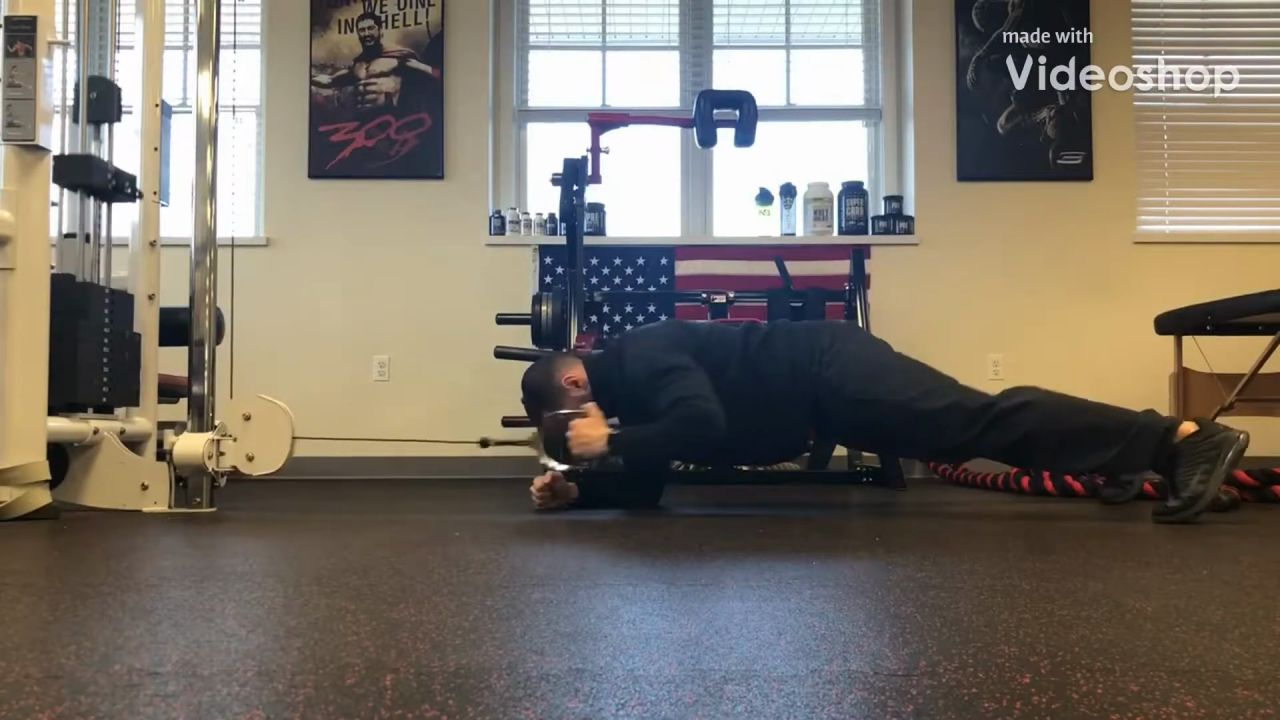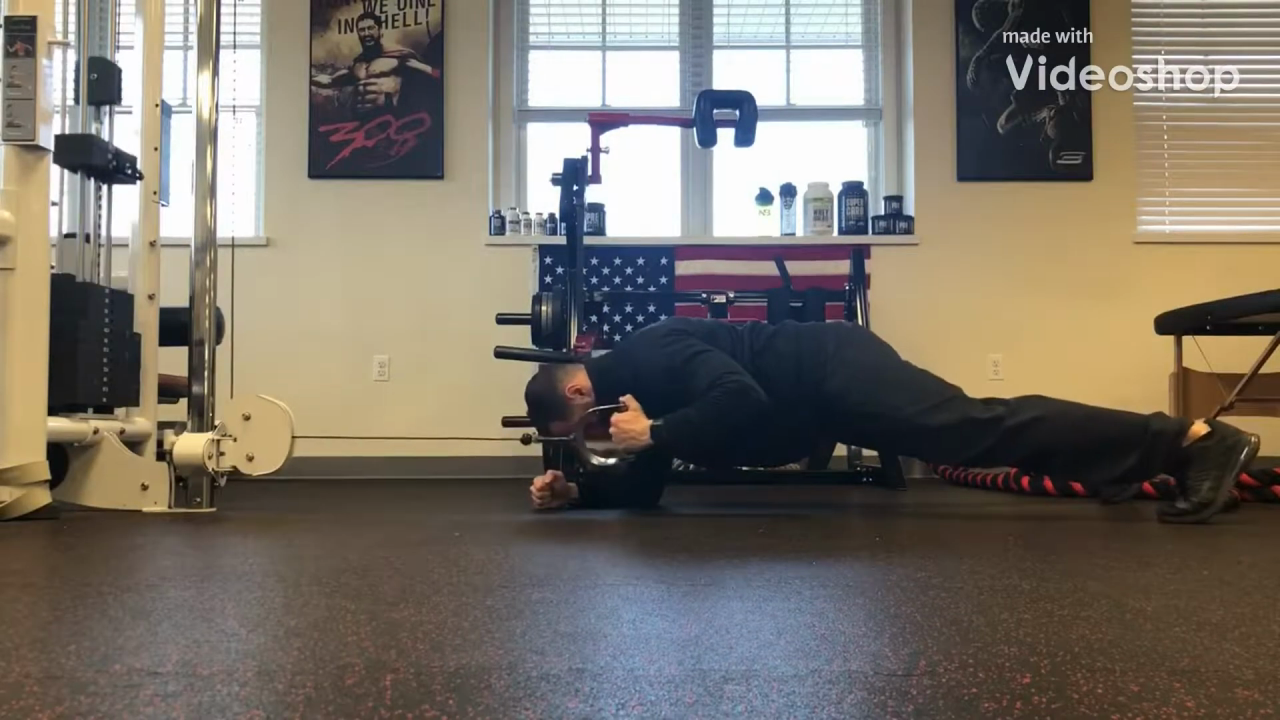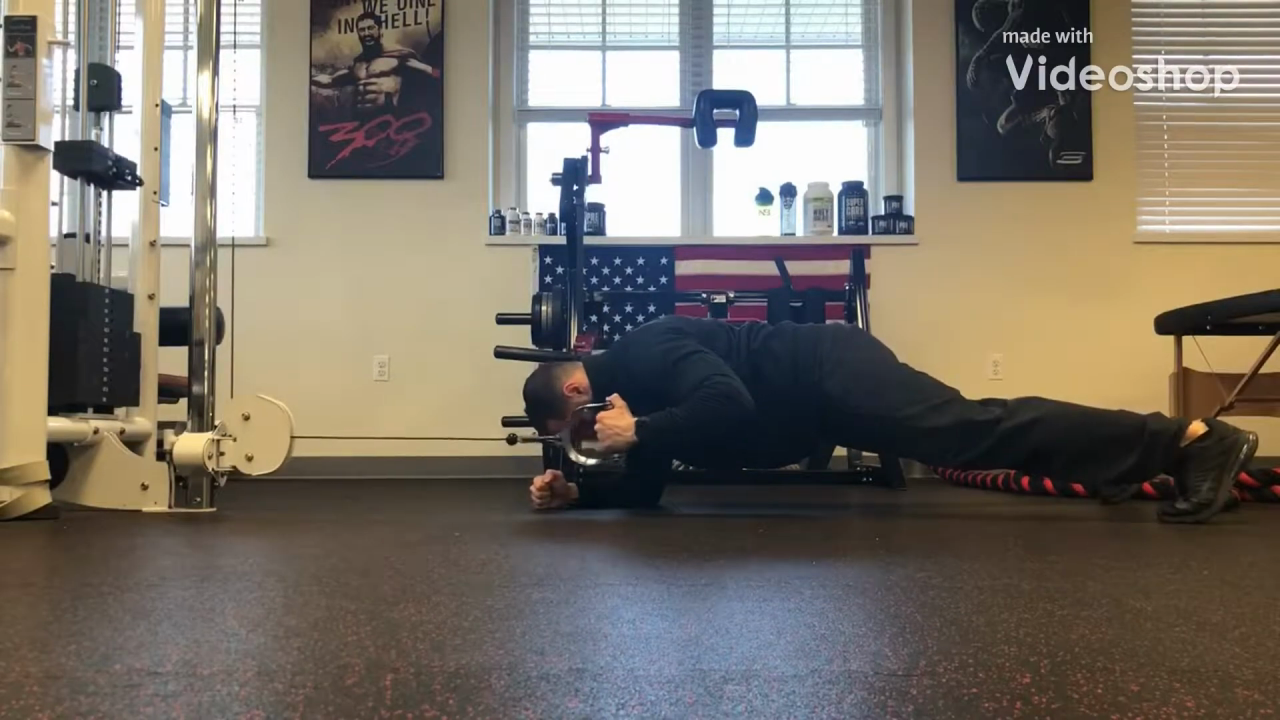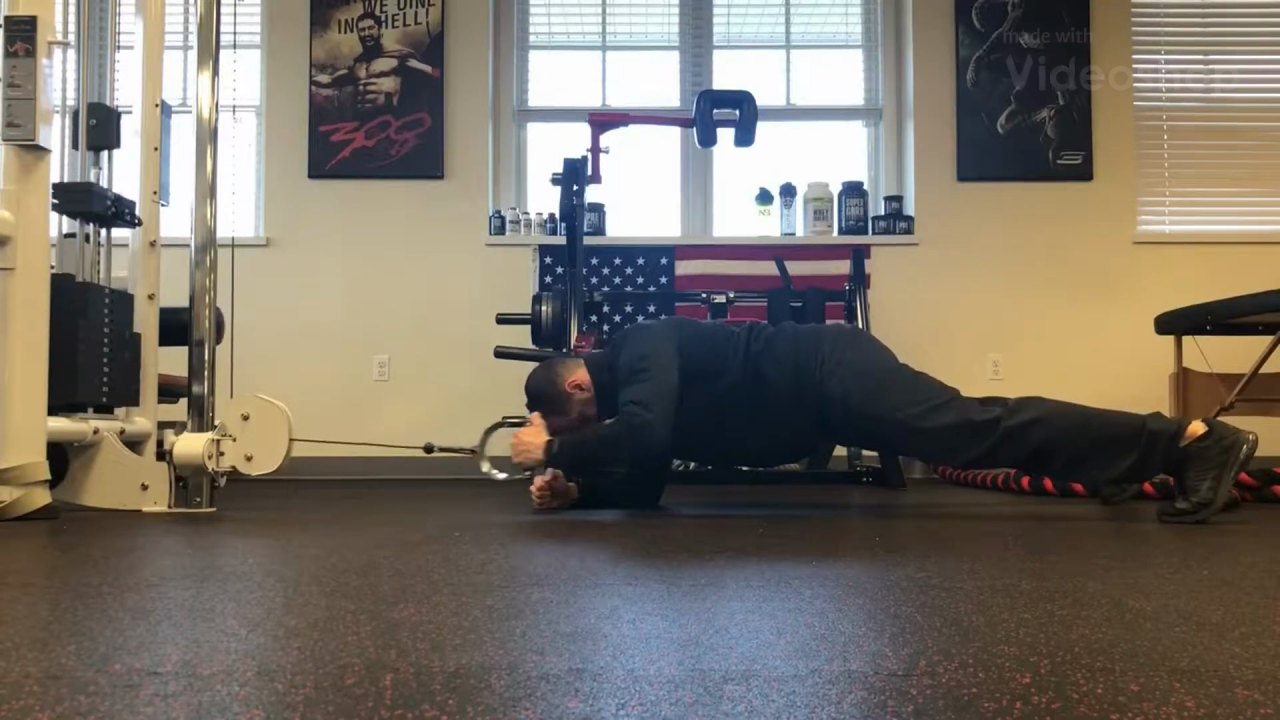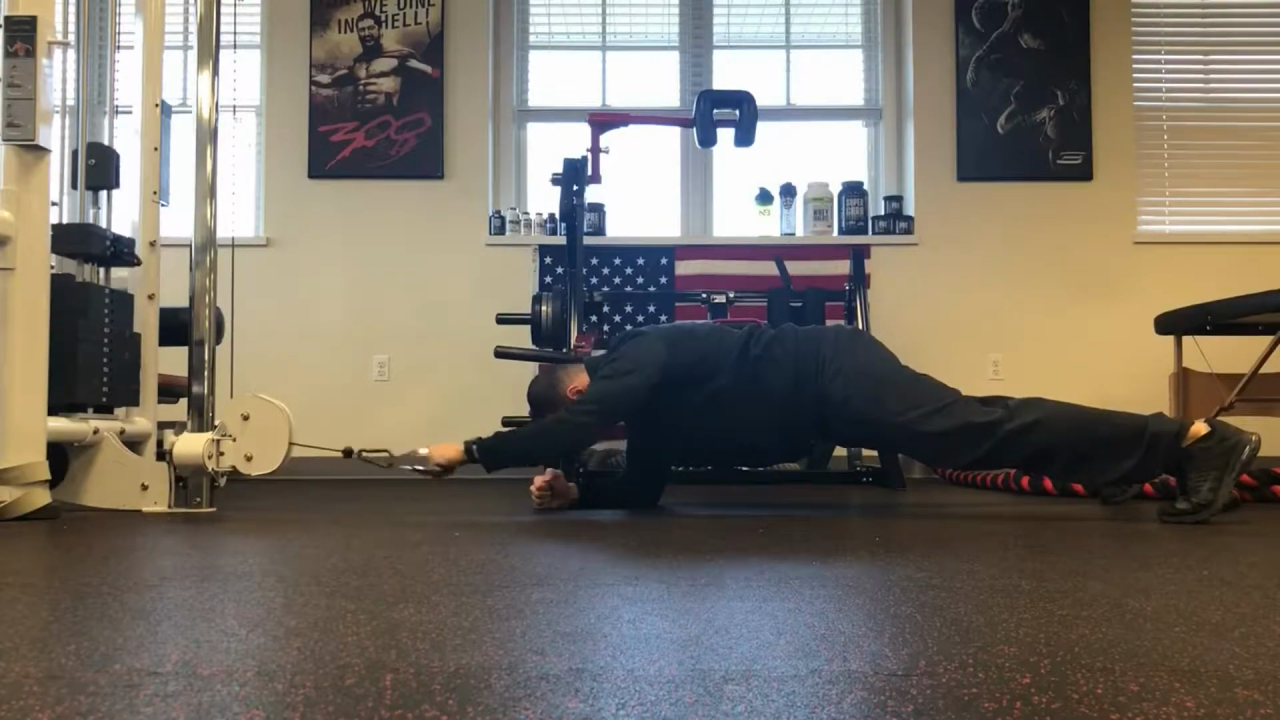
dt=0.5s
person 1, frame 1
left shoulder: (642, 358)
right shoulder: (624, 387)
left elbow: (705, 425)
right elbow: (644, 488)
left wrist: (609, 441)
right wrist: (576, 489)
left hip: (830, 367)
right hip: (823, 394)
left knee: (974, 418)
right knee: (960, 436)
left ankle: (1180, 437)
right ankle: (1134, 450)
person 1, frame 2
left shoulder: (651, 356)
right shoulder: (631, 392)
left elbow: (743, 400)
right elbow: (644, 488)
left wrist: (653, 431)
right wrist: (574, 490)
left hip: (836, 371)
right hip: (828, 392)
left knee: (981, 428)
right knee: (975, 431)
left ankle: (1192, 439)
right ankle: (1133, 454)
person 1, frame 3
left shoulder: (647, 354)
right shoulder: (628, 392)
left elbow: (729, 402)
right elbow: (644, 488)
left wrist: (639, 430)
right wrist: (575, 490)
left hip: (833, 372)
right hip: (825, 396)
left knee: (978, 432)
right knee: (975, 432)
left ankle: (1189, 439)
right ankle: (1162, 448)
person 1, frame 4
left shoulder: (640, 351)
right shoulder: (635, 384)
left elbow: (643, 435)
right elbow: (641, 485)
left wrist: (553, 450)
right wrist: (574, 487)
left hip: (832, 374)
right hip: (825, 396)
left knee: (980, 431)
right knee: (979, 431)
left ankle: (1189, 438)
right ankle: (1174, 446)
person 1, frame 5
left shoulder: (638, 357)
right shoulder: (646, 402)
left elbow: (573, 429)
right elbow: (642, 489)
left wrist: (474, 451)
right wrist: (572, 491)
left hip: (832, 373)
right hip: (821, 393)
left knee: (980, 434)
right knee: (982, 433)
left ankle: (1193, 439)
right ankle: (1179, 444)
